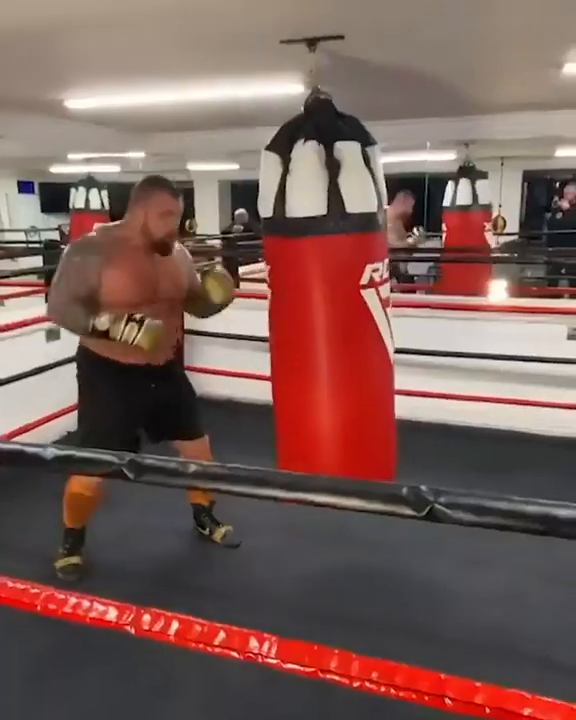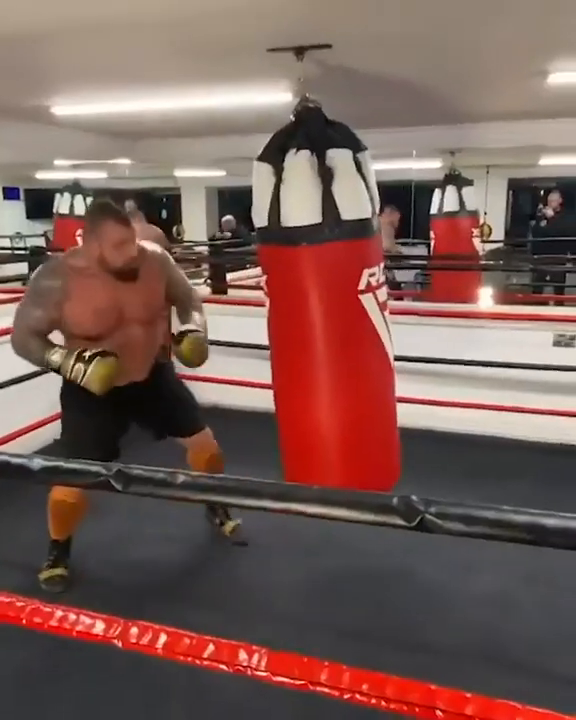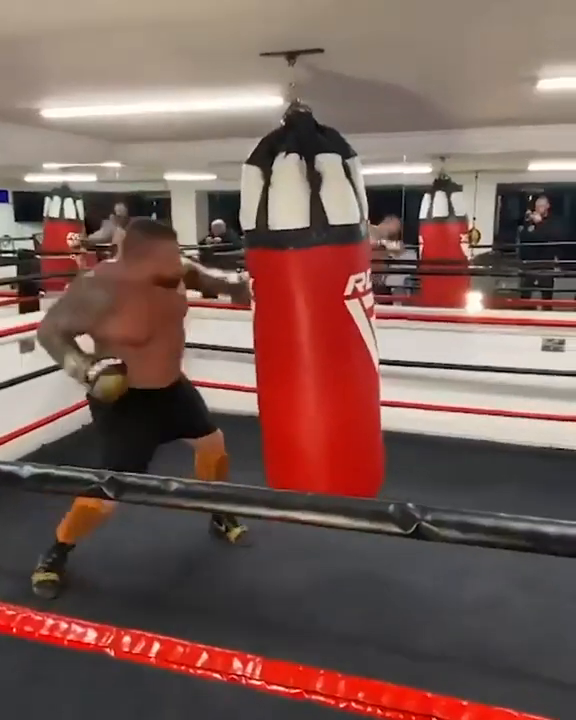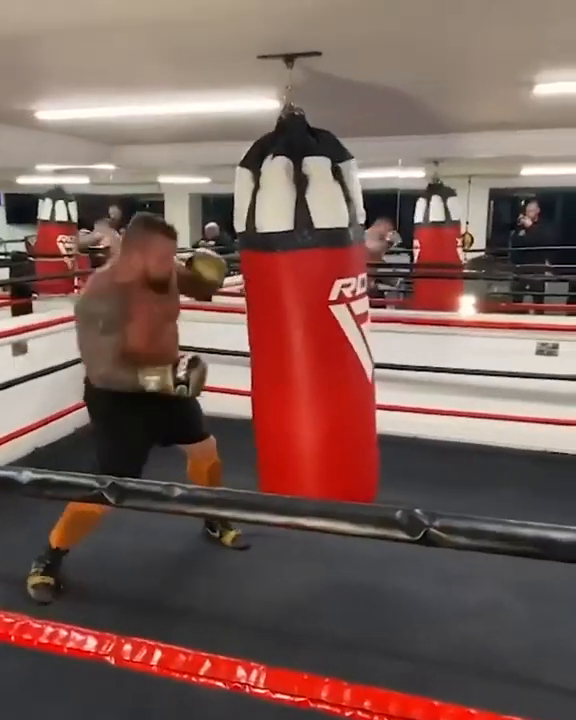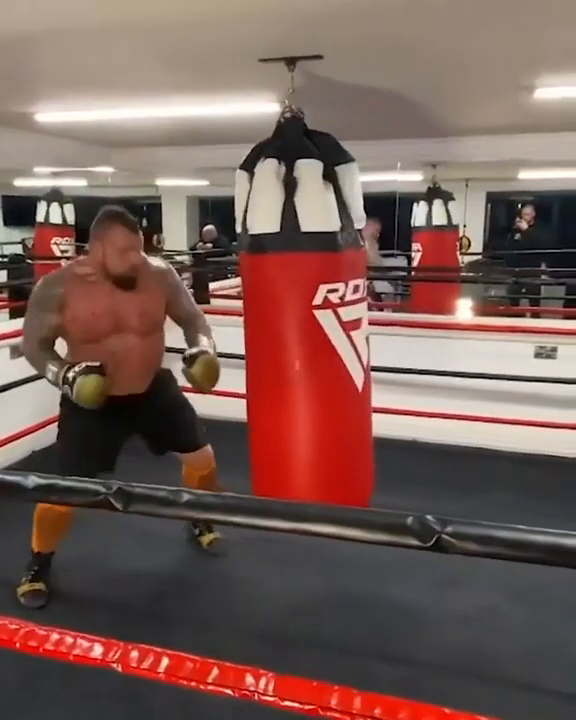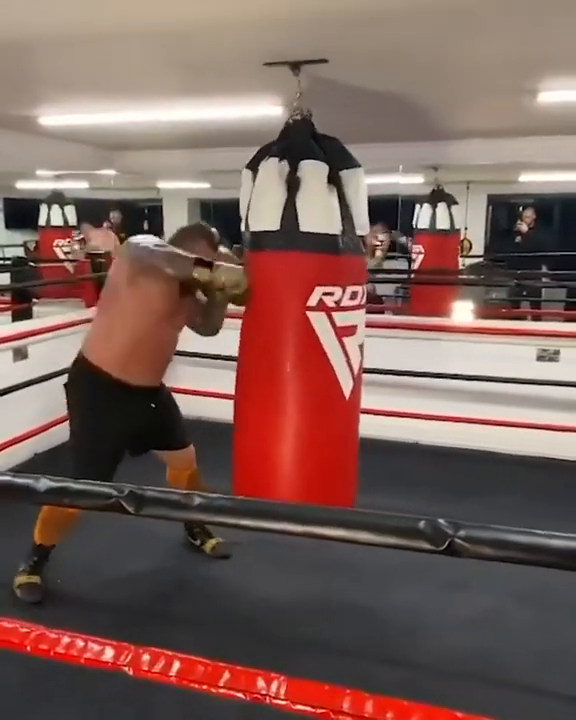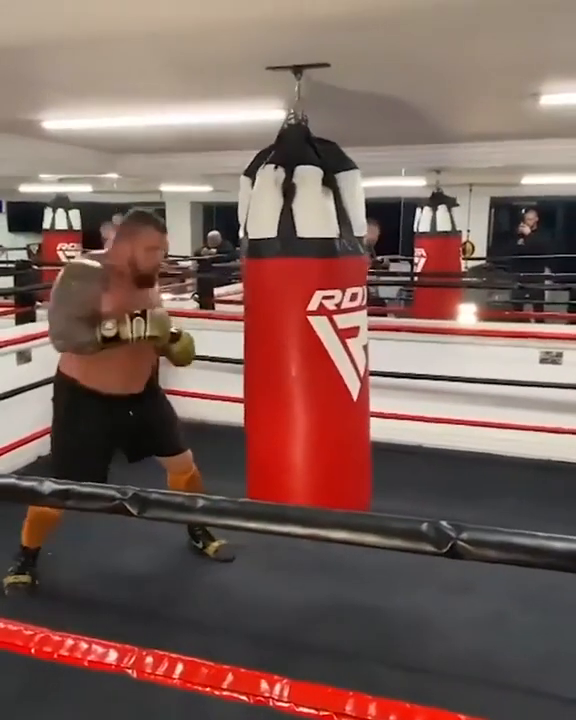
dt=0.3s
person 1, frame 1
left shoulder: (177, 255)
right shoulder: (94, 249)
left elbow: (195, 304)
right elbow: (60, 307)
left wrist: (213, 294)
right wrist: (117, 325)
left hip: (163, 369)
right hip: (108, 372)
left knee: (197, 447)
right knee: (94, 469)
left ankle: (204, 517)
right ankle: (72, 538)
person 1, frame 2
left shoulder: (155, 259)
right shoulder: (57, 278)
left elbow: (185, 298)
right elbow: (23, 337)
left wrist: (193, 330)
right wrist: (72, 362)
left hip: (151, 375)
right hip: (92, 391)
left knee: (203, 440)
left ankle: (217, 509)
right ankle: (58, 551)
person 1, frame 3
left shoulder: (161, 265)
right shoulder: (102, 289)
left elbow: (191, 273)
right elbow: (50, 333)
left wrist: (227, 283)
right wrist: (86, 369)
left hip: (167, 385)
right hip: (125, 397)
left knee: (212, 441)
left ankle: (219, 517)
right ankle: (55, 554)
person 1, frame 4
left shoulder: (157, 269)
right shoulder: (103, 298)
left elbow: (196, 287)
right elbow: (103, 373)
left wrist: (204, 274)
right wrist: (165, 378)
left hip: (163, 386)
right hip: (119, 396)
left knee: (205, 447)
left ankle: (214, 522)
right ankle: (49, 558)
person 1, frame 5
left shoulder: (160, 275)
right shoulder: (60, 286)
left elbow: (192, 318)
right elbow: (33, 345)
left wrist: (201, 352)
right wrist: (66, 375)
left hip: (153, 388)
right hip: (91, 398)
left knee: (201, 457)
left ankle: (199, 524)
right ankle: (38, 565)
person 1, frame 6
left shoulder: (183, 286)
right shoulder: (141, 252)
left elbow: (209, 324)
right elbow: (153, 256)
left wrist: (222, 290)
right wrist: (213, 271)
left hip: (148, 388)
right hip: (100, 387)
left knee: (184, 458)
left ankle: (195, 530)
right ankle: (35, 559)
person 1, frame 7
left shoulder: (144, 275)
right shoulder: (83, 275)
right elbow: (64, 336)
left wrist: (170, 341)
right wrist: (128, 328)
left hip: (141, 393)
right hip: (84, 397)
left knee: (182, 463)
left ankle: (199, 533)
